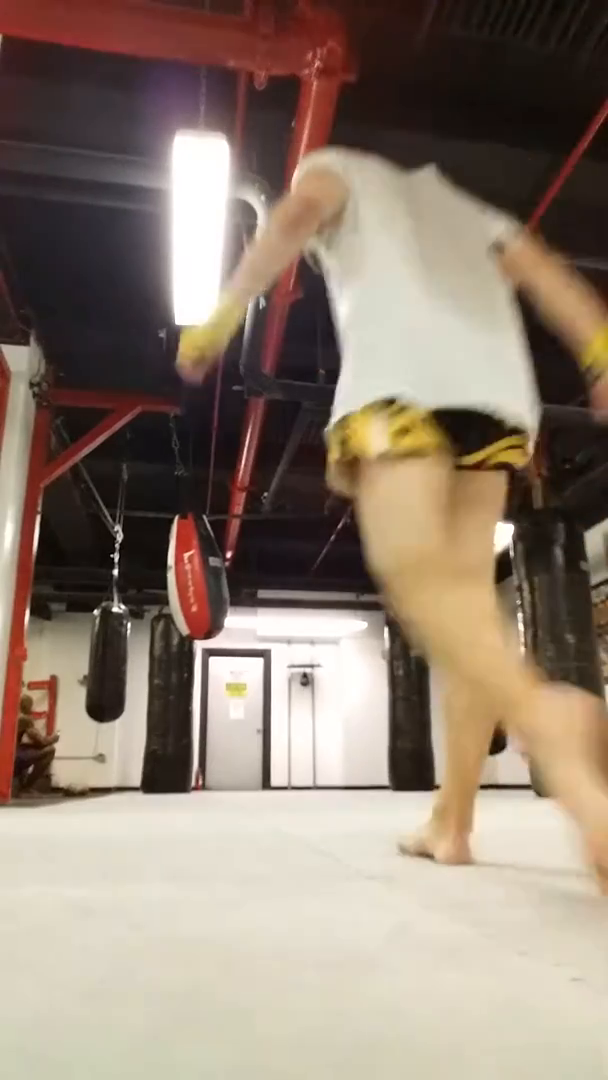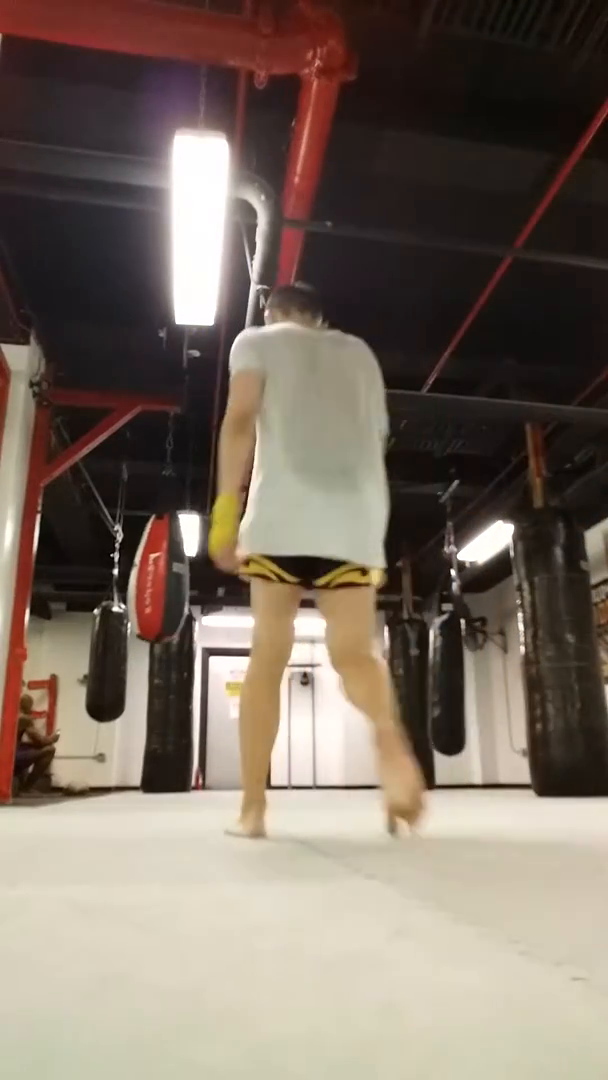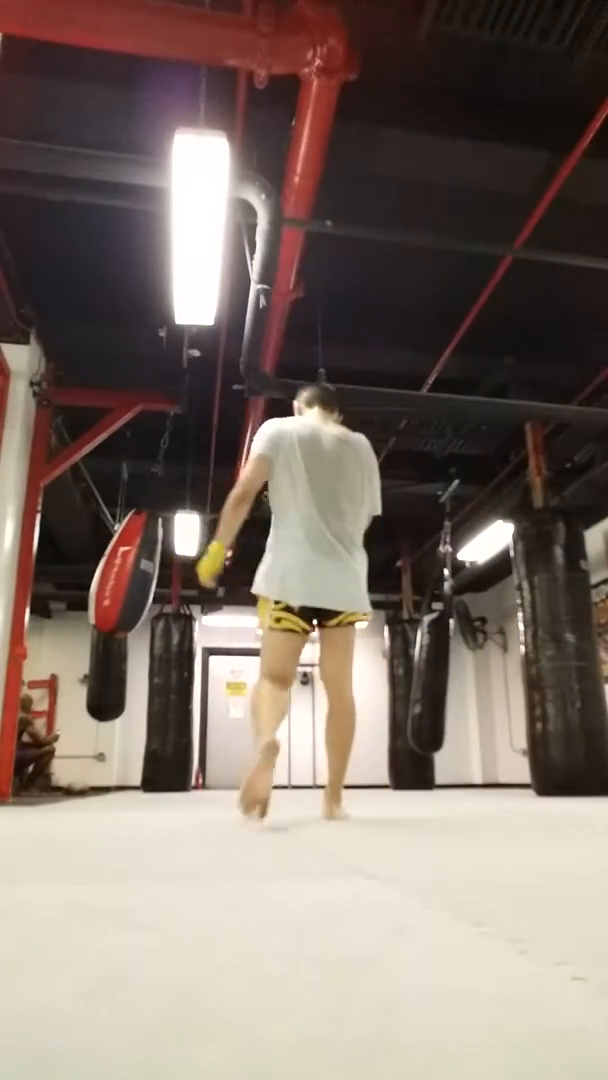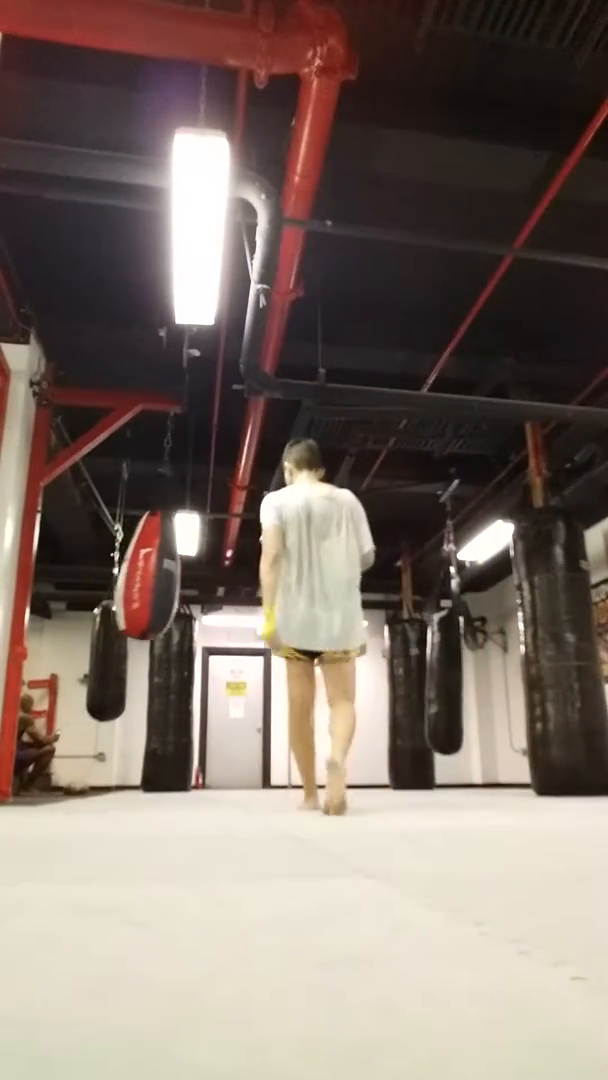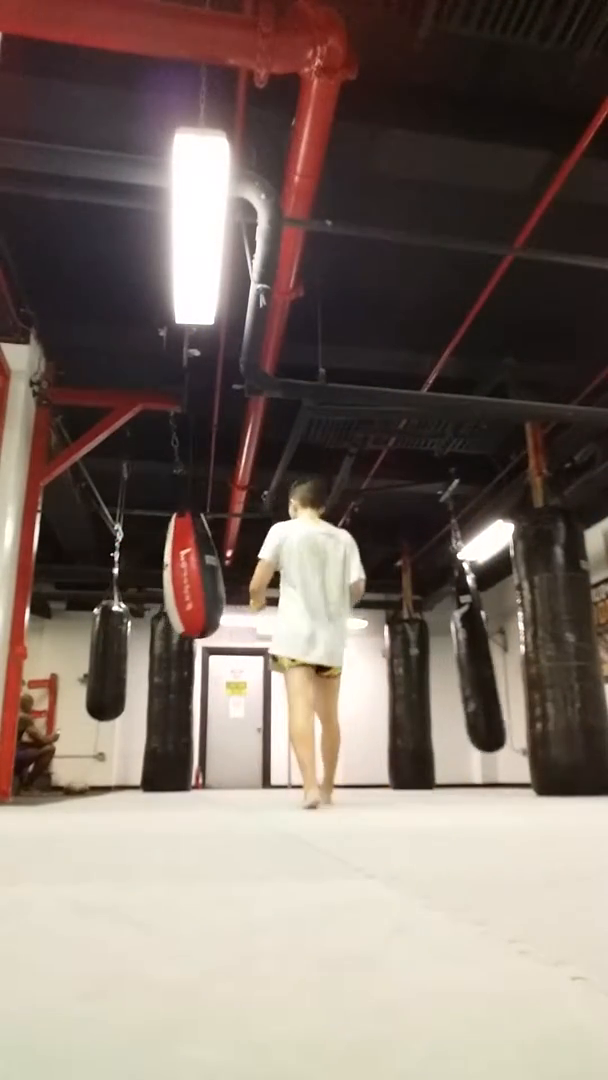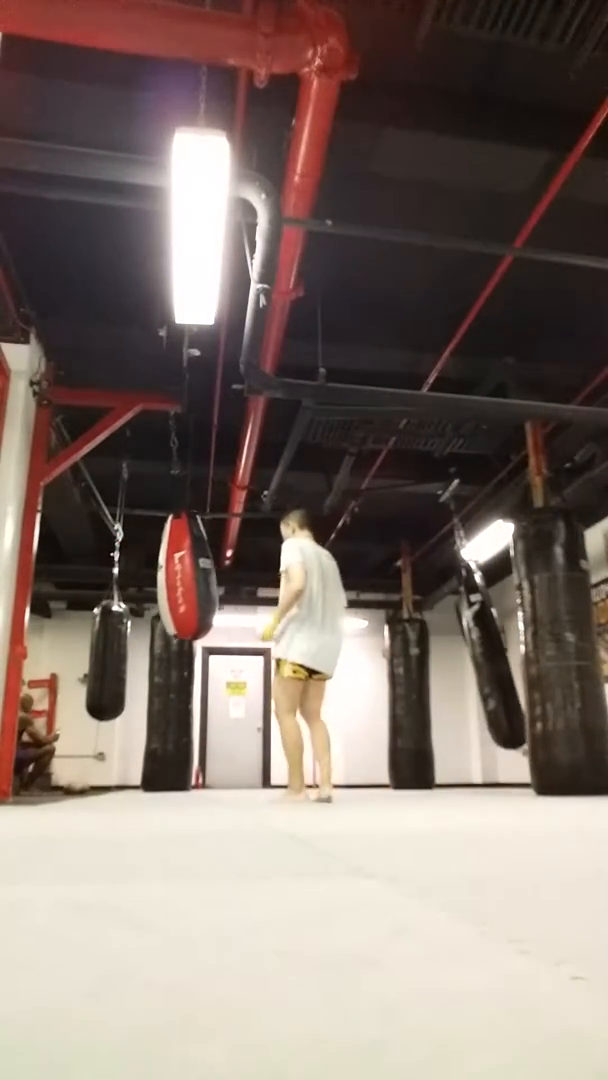
dt=0.5s
person 1, frame 1
left shoulder: (334, 168)
right shoulder: (459, 203)
left elbow: (299, 210)
right elbow: (542, 270)
left wrist: (226, 312)
left hip: (402, 368)
right hip: (497, 374)
left knee: (414, 576)
right knee: (466, 585)
left ankle: (545, 717)
right ankle: (452, 822)
person 1, frame 2
left shoulder: (257, 340)
right shoulder: (359, 352)
left elbow: (240, 419)
right elbow: (377, 438)
left wrist: (226, 506)
left hip: (280, 515)
right hip: (355, 513)
left knee: (268, 657)
right knee: (353, 652)
left ankle: (252, 807)
right ankle: (391, 743)
person 1, frame 3
left shoulder: (277, 430)
right shoulder: (360, 445)
left elbow: (243, 493)
left wrist: (216, 550)
left hip: (289, 573)
right hip: (345, 577)
left knee: (274, 677)
right knee: (338, 686)
left ankle: (267, 741)
right ankle: (333, 797)
person 1, frame 4
left shoulder: (277, 500)
right shoulder: (348, 500)
left elbow: (270, 557)
right elbow: (367, 558)
left wrist: (269, 614)
left hip: (294, 619)
right hip: (341, 618)
left knee: (300, 707)
right knee: (342, 701)
left ankle: (310, 793)
right ankle: (337, 760)
person 1, frame 5
left shoulder: (282, 531)
right shoulder: (343, 538)
left elbow: (258, 584)
right elbow: (357, 588)
left wrist: (256, 603)
left hip: (296, 634)
right hip: (332, 638)
left knee: (300, 709)
right knee: (328, 714)
left ankle: (311, 785)
right ankle: (327, 787)
person 1, frame 6
left shoulder: (293, 546)
right shoulder: (328, 558)
left elbow: (297, 585)
right elbow: (339, 605)
left wrist: (274, 622)
left hip: (298, 642)
right hip: (325, 646)
left knee: (285, 711)
right knee: (313, 715)
left ankle: (297, 788)
right ankle: (325, 784)
